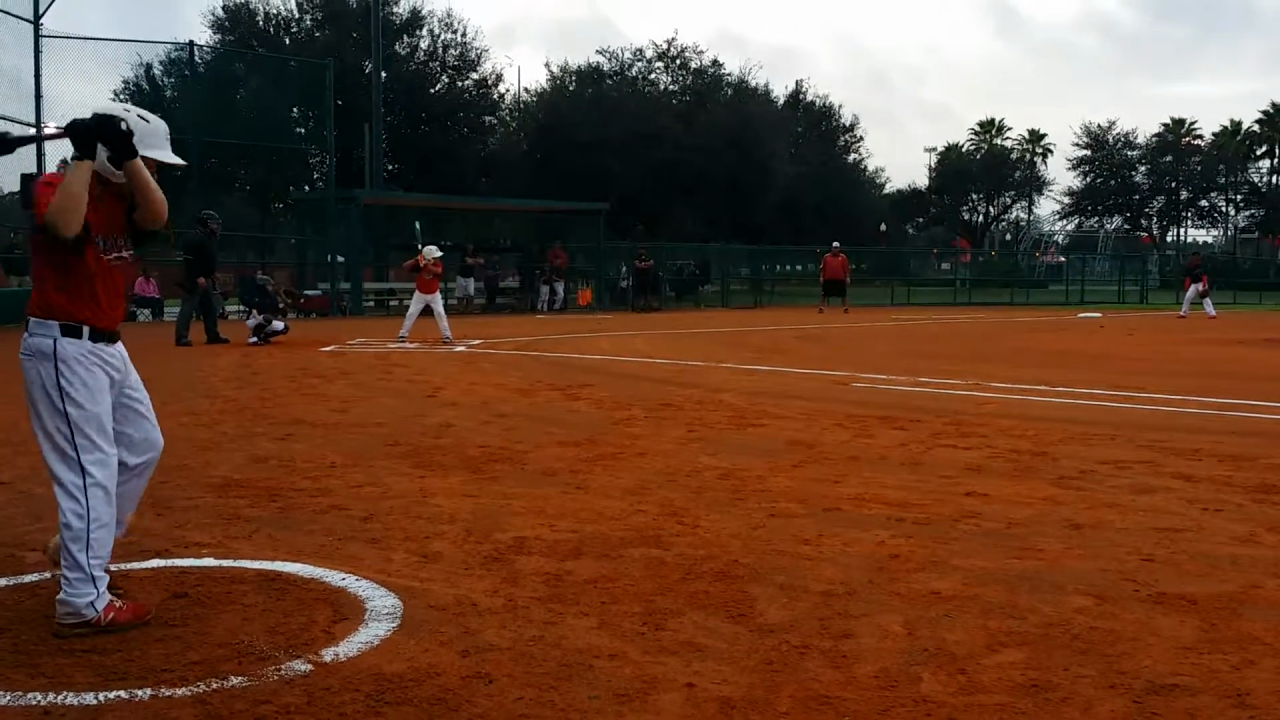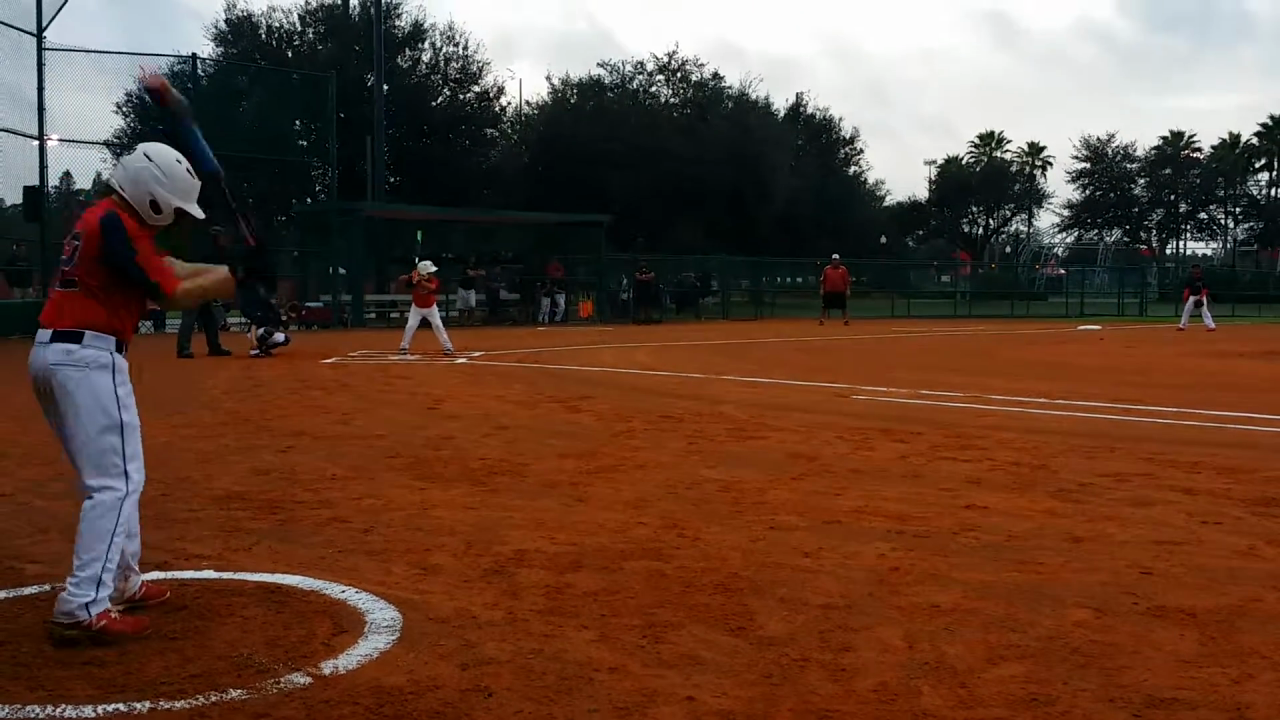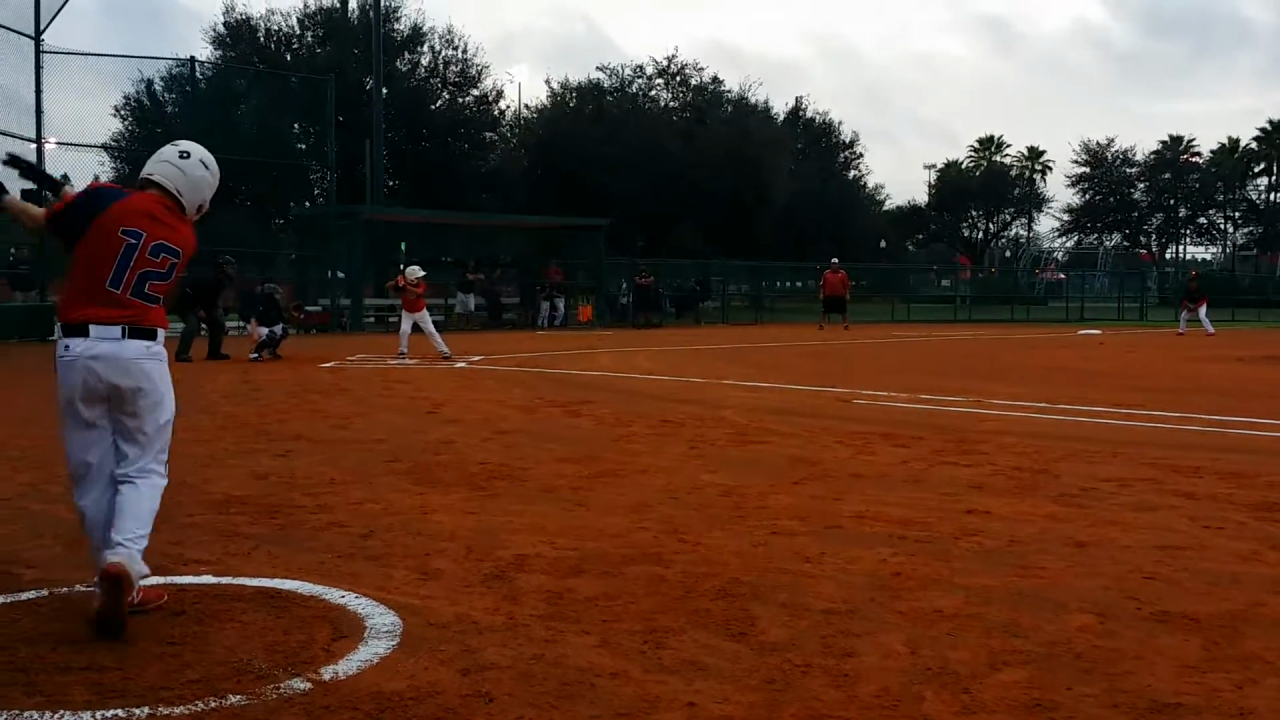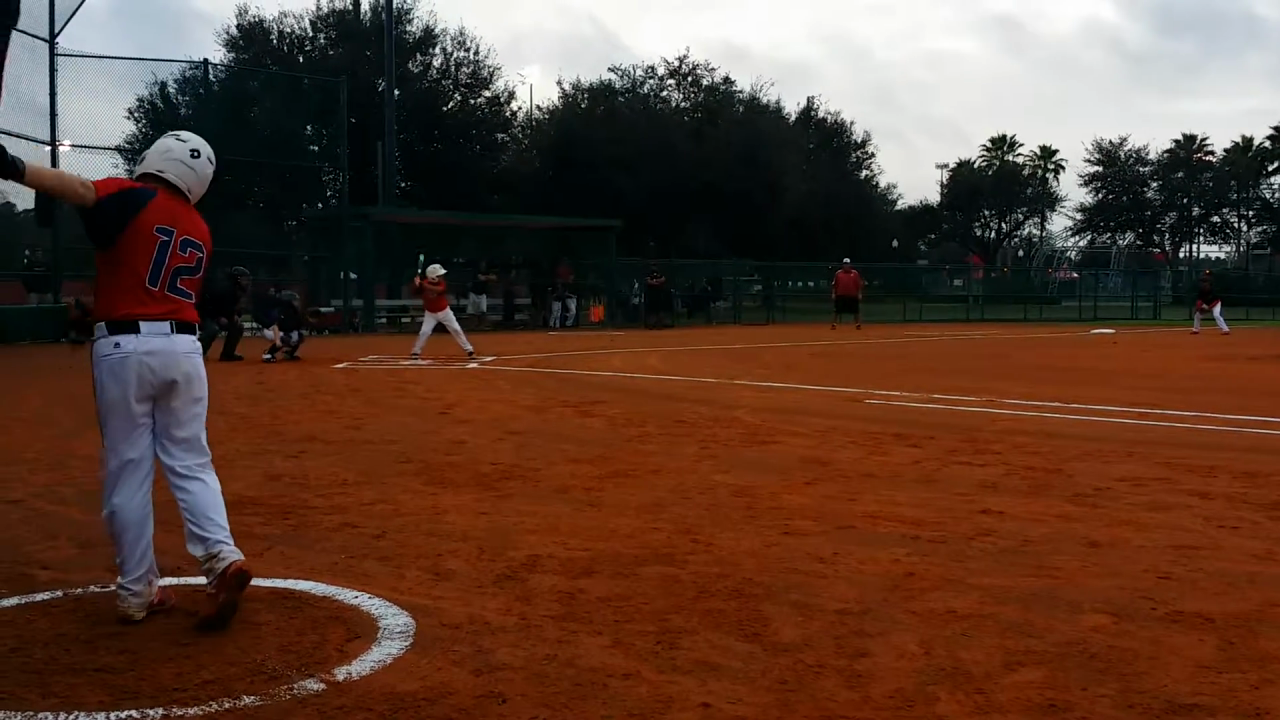
dt=0.4s
person 1, frame 1
left shoulder: (122, 200)
right shoulder: (54, 188)
left elbow: (157, 215)
right elbow: (64, 225)
left wrist: (127, 152)
right wrist: (84, 154)
left hip: (106, 346)
right hip: (61, 349)
left knee: (142, 447)
right knee: (88, 470)
left ankle: (82, 549)
right ankle: (83, 603)
person 1, frame 2
left shoulder: (96, 221)
right shoulder: (117, 224)
left elbow: (167, 270)
right elbow: (171, 292)
left wrist: (231, 269)
right wrist: (234, 275)
left hip: (46, 354)
right hip: (88, 357)
left knee: (107, 475)
right knee: (114, 481)
left ankle: (119, 583)
right ankle: (82, 607)
person 1, frame 3
left shoulder: (106, 201)
right shoulder: (186, 238)
left elbow: (42, 222)
right wrist: (66, 192)
left hip: (79, 350)
right hip: (140, 354)
left knee: (93, 475)
right knee: (142, 470)
left ankle: (120, 591)
right ankle: (122, 560)
person 1, frame 4
left shoulder: (130, 197)
right shoulder: (199, 232)
left elbow: (80, 192)
left hip: (122, 349)
right hip: (183, 349)
left knee: (127, 473)
right knee: (190, 464)
left ankle: (137, 591)
right ankle: (221, 557)
